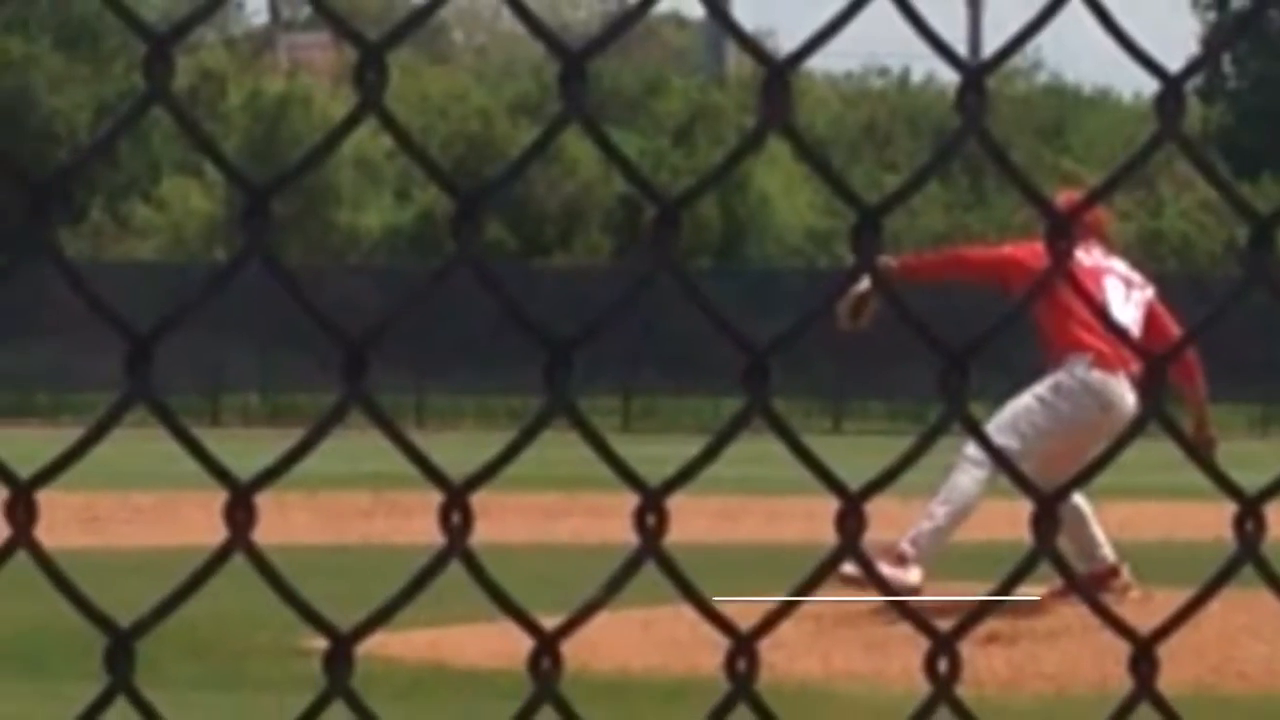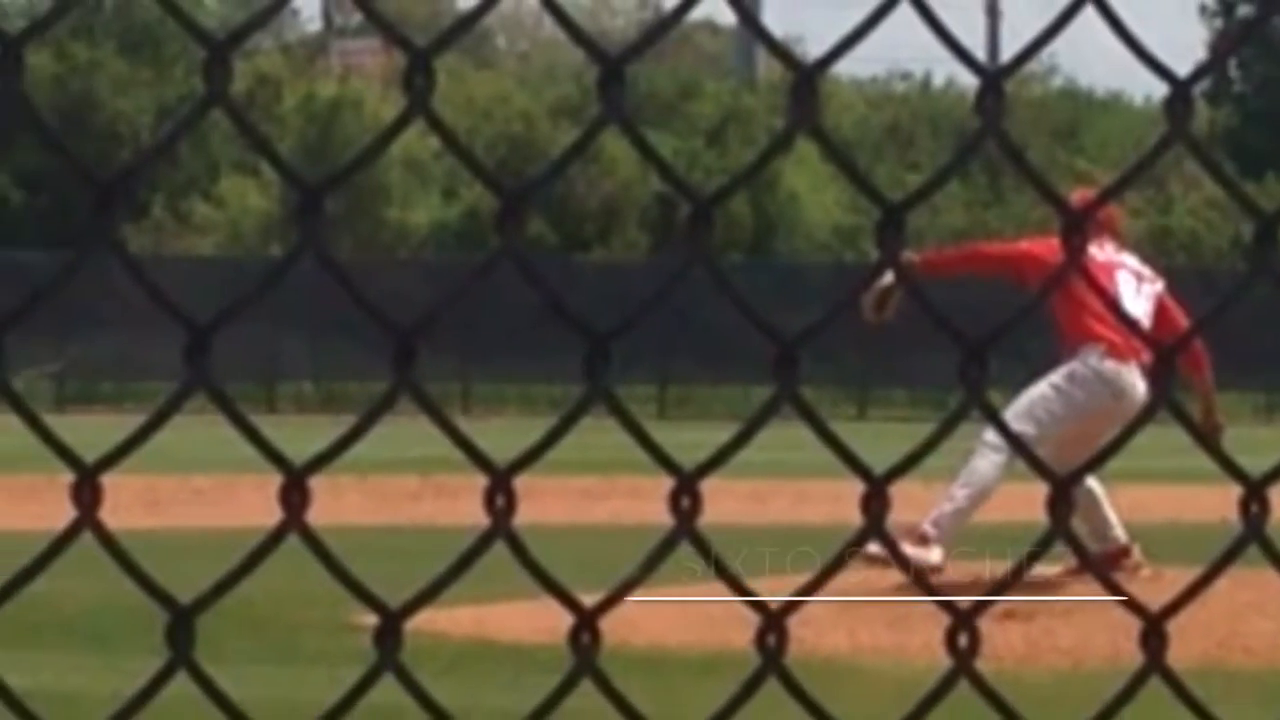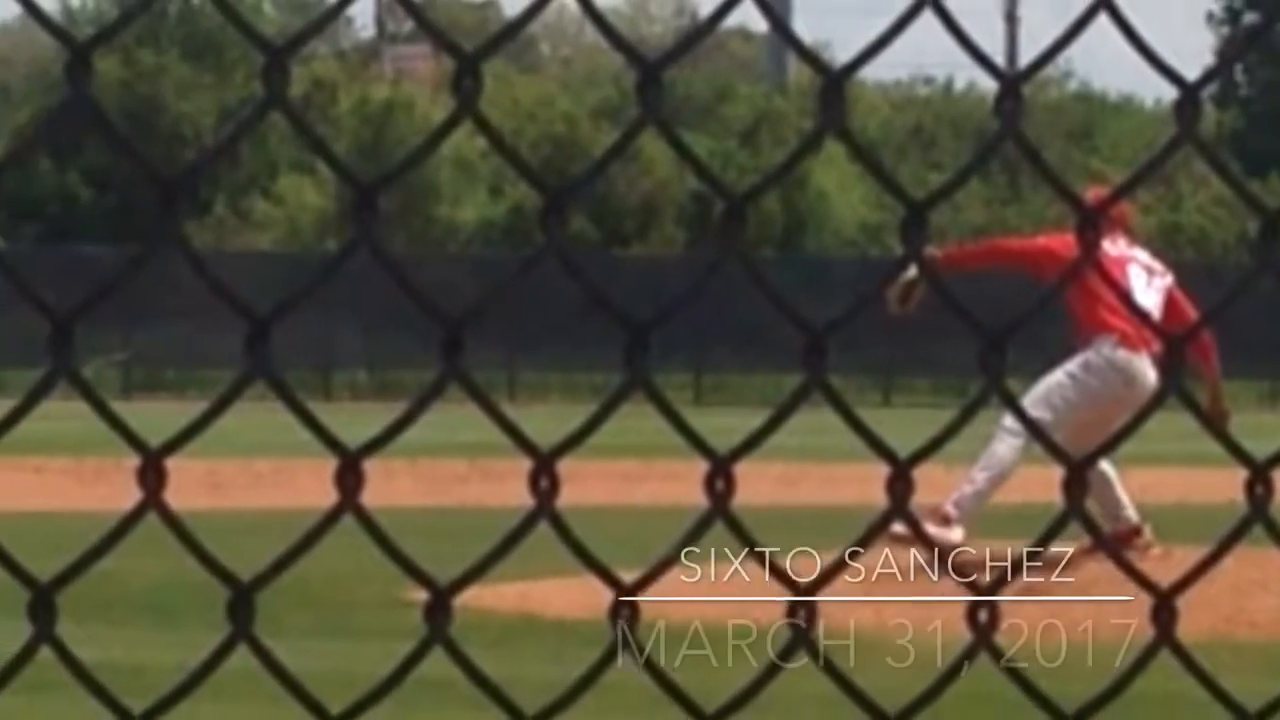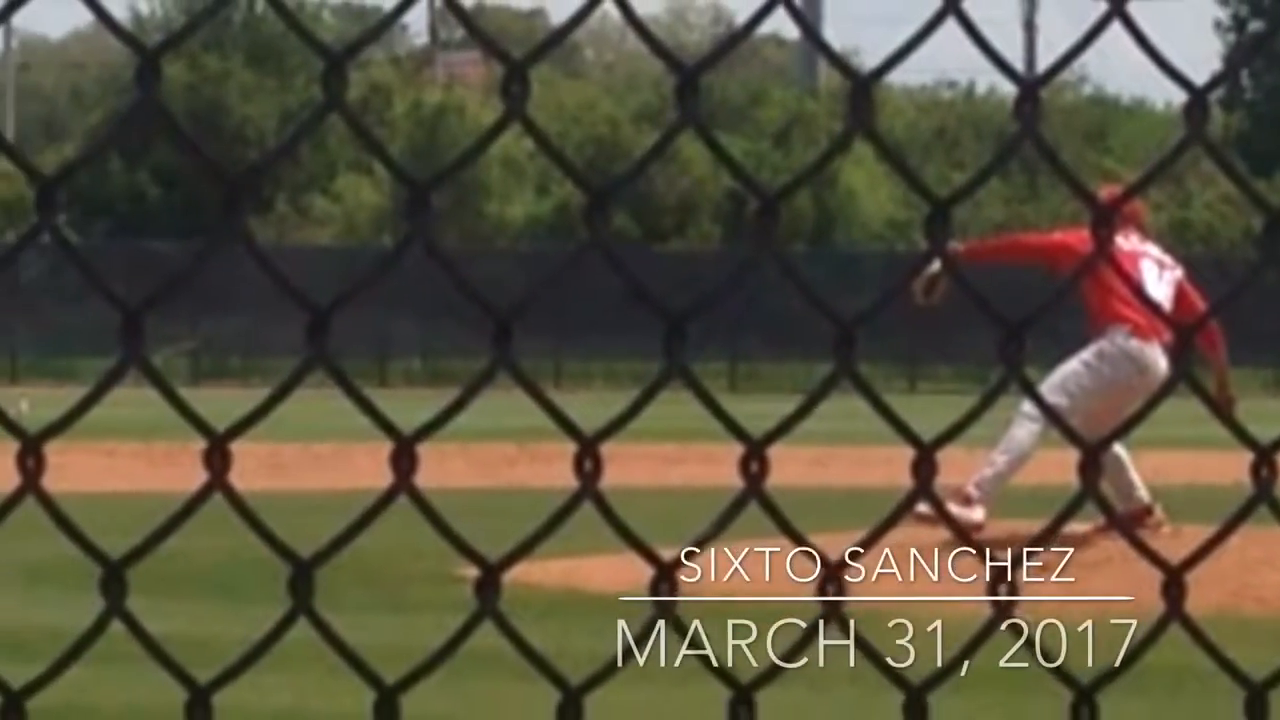
dt=0.5s
person 1, frame 1
left shoulder: (1053, 257)
right shoulder: (1135, 280)
left elbow: (972, 260)
right elbow: (1180, 350)
right wrist: (1201, 420)
left hip: (1084, 379)
right hip: (1123, 399)
left knee: (981, 453)
right knee: (1048, 477)
right ankle: (1103, 568)
person 1, frame 2
left shoulder: (1068, 254)
right shoulder: (1146, 275)
left elbow: (992, 255)
right elbow: (1188, 341)
left wrist: (919, 264)
right wrist: (1208, 406)
left hip: (1097, 368)
right hip: (1134, 387)
left knee: (1000, 439)
right knee: (1063, 461)
right ankle: (1115, 548)
person 1, frame 3
left shoulder: (1081, 248)
right shoulder: (1156, 269)
left elbow: (1009, 251)
right elbow: (1196, 331)
left wrist: (940, 259)
right wrist: (1215, 394)
left hip: (1110, 357)
right hip: (1144, 375)
left knee: (1018, 424)
right knee: (1077, 446)
left ankle: (949, 520)
right ankle: (1127, 528)
person 1, frame 4
left shoulder: (1097, 244)
right shoulder: (1167, 263)
left elbow: (1028, 246)
right elbow: (1204, 322)
left wrist: (962, 253)
right wrist: (1222, 381)
left hip: (1123, 346)
right hip: (1156, 363)
left knee: (1036, 409)
right knee: (1092, 430)
left ankle: (971, 499)
right ankle: (1140, 507)
